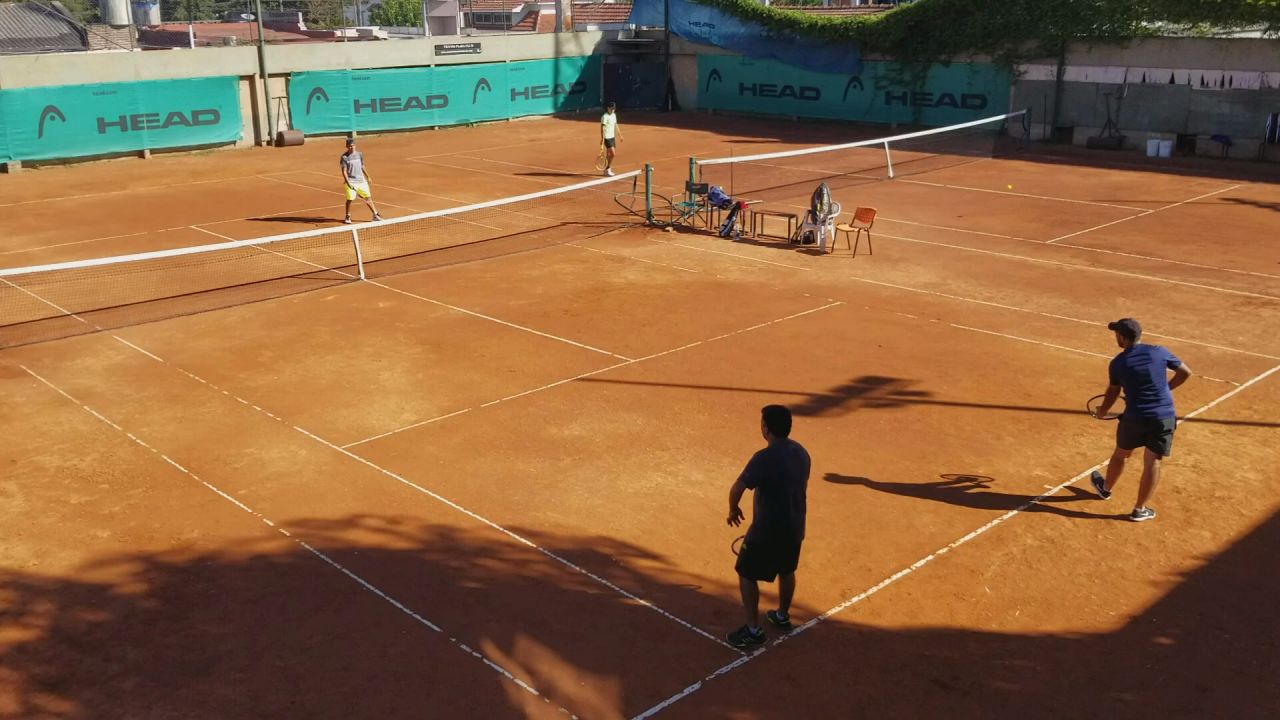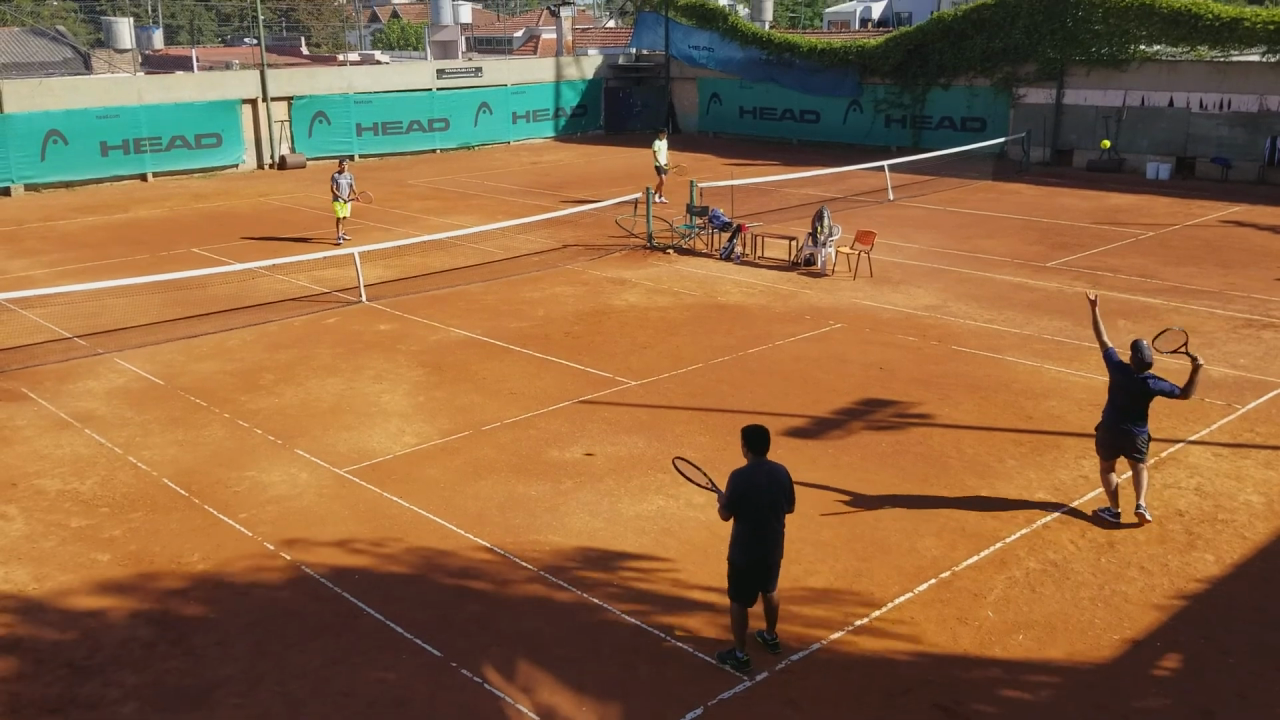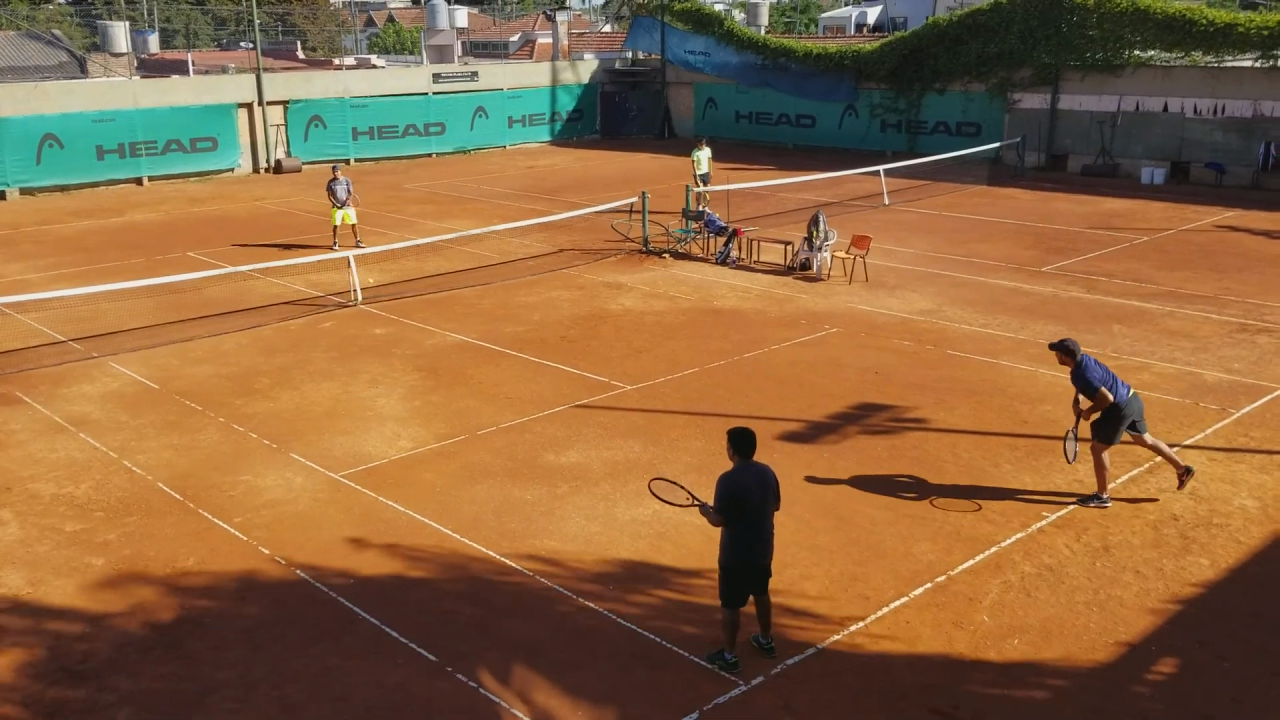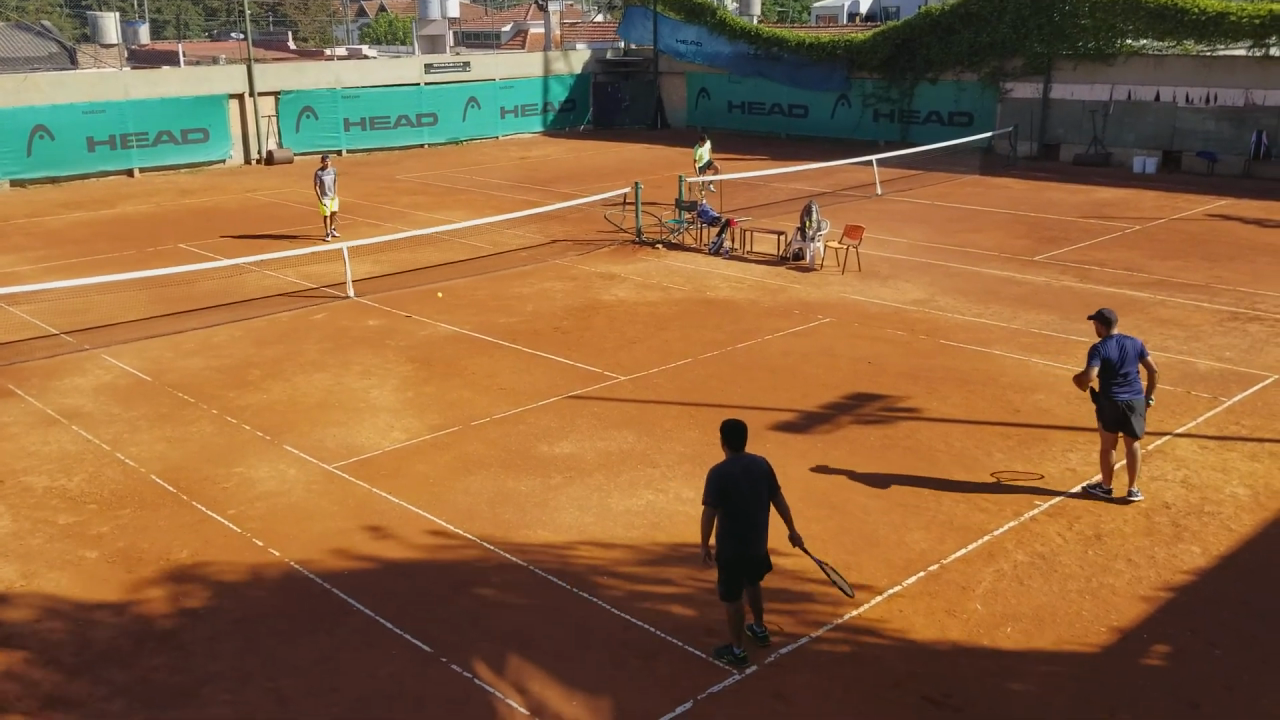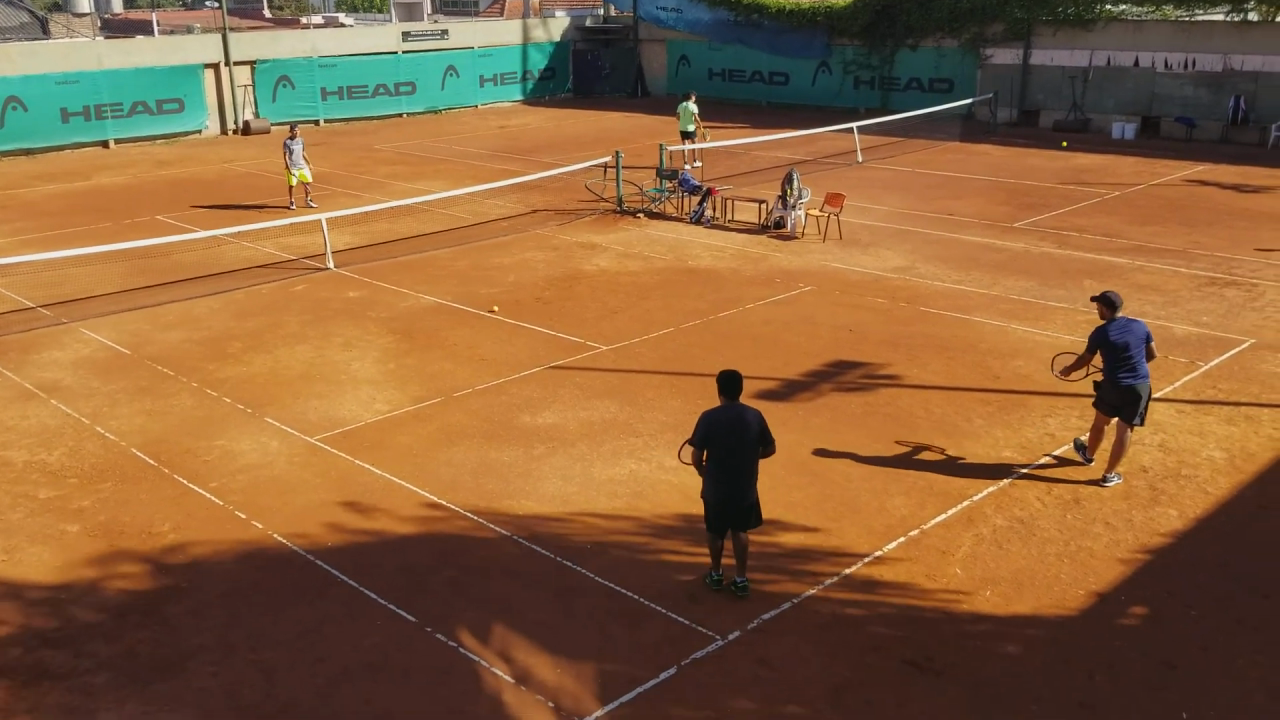
dt=1s
person 1, frame 1
left shoulder: (764, 458)
right shoulder: (801, 452)
left elbow: (736, 489)
left wrist: (733, 511)
left hip: (766, 532)
right hip: (794, 528)
left knee: (747, 574)
right knee: (787, 572)
left ankle: (752, 630)
right ankle: (782, 616)
person 1, frame 2
left shoulder: (739, 476)
right shoulder: (781, 472)
left elbow: (726, 515)
right elbow: (790, 508)
left wrist: (721, 500)
left hip: (744, 552)
right hip: (772, 548)
left knee: (738, 601)
right knee: (769, 592)
left ankle: (740, 655)
right ankle: (770, 636)
person 1, frame 3
left shoulder: (728, 480)
right shoulder: (767, 473)
left elbow: (718, 520)
right elbow: (775, 506)
left wrist: (706, 511)
left hip: (735, 554)
right hip: (763, 549)
left knee: (730, 605)
right knee: (761, 594)
left ankle: (729, 656)
right ankle: (766, 640)
person 1, frame 4
left shoulder: (718, 473)
right shoulder: (762, 464)
left elbow: (709, 513)
right elbow: (778, 500)
left wrist: (704, 546)
right wrist: (792, 530)
left hip: (730, 546)
right hip: (757, 542)
left knee: (732, 597)
right knee: (752, 583)
left ankle: (737, 650)
right ankle: (759, 629)
person 1, frame 5
left shoulder: (709, 418)
right shoulder: (754, 416)
left elbow: (697, 455)
right elbow: (770, 449)
left wrist: (700, 468)
left hip: (716, 488)
right hip: (745, 487)
left knee: (715, 531)
right knee: (740, 531)
left ankle: (716, 574)
right ankle: (741, 579)
person 2, frame 1
left shoulder: (1118, 362)
right shoulder: (1159, 352)
left elbow: (1113, 392)
right elbow: (1185, 372)
left wrist: (1104, 409)
left hip: (1135, 418)
right hip: (1164, 417)
left knee: (1121, 454)
right knee: (1153, 462)
left ankle: (1106, 489)
right ankle: (1140, 509)
person 2, frame 2
left shoulder: (1118, 370)
right shoulder: (1154, 384)
left elbow: (1102, 340)
right elbow: (1187, 393)
left wrist: (1094, 309)
right wrist: (1197, 368)
left hip: (1110, 430)
right hip: (1136, 434)
left knee: (1107, 466)
right knee: (1139, 468)
left ankle: (1114, 510)
right ankle: (1141, 505)
person 2, frame 3
left shoulder: (1083, 375)
right shoulder: (1083, 360)
left elbow: (1108, 399)
right elbow: (1084, 385)
left wrist: (1089, 411)
right wrist: (1076, 401)
left hip: (1120, 408)
right hip: (1132, 398)
left knee: (1098, 449)
right knee: (1146, 440)
left ankle: (1102, 496)
right ankle: (1182, 468)
person 2, frame 4
left shoulder: (1099, 348)
right shoulder: (1135, 342)
left elbow: (1090, 376)
right elbow: (1153, 371)
left wrist: (1078, 380)
right wrist: (1149, 395)
left hip: (1110, 402)
right hip: (1135, 400)
left knee: (1108, 445)
right knee: (1133, 444)
left ankle: (1106, 487)
right ankle: (1133, 488)
person 2, frame 5
left shoulder: (1100, 333)
right shoulder: (1139, 326)
left elbow: (1085, 359)
right elbow: (1152, 354)
left wrist: (1068, 370)
left hip: (1112, 387)
right hip: (1140, 386)
left knee: (1100, 422)
right knee: (1125, 430)
left ankle: (1088, 455)
right ankle: (1109, 474)
